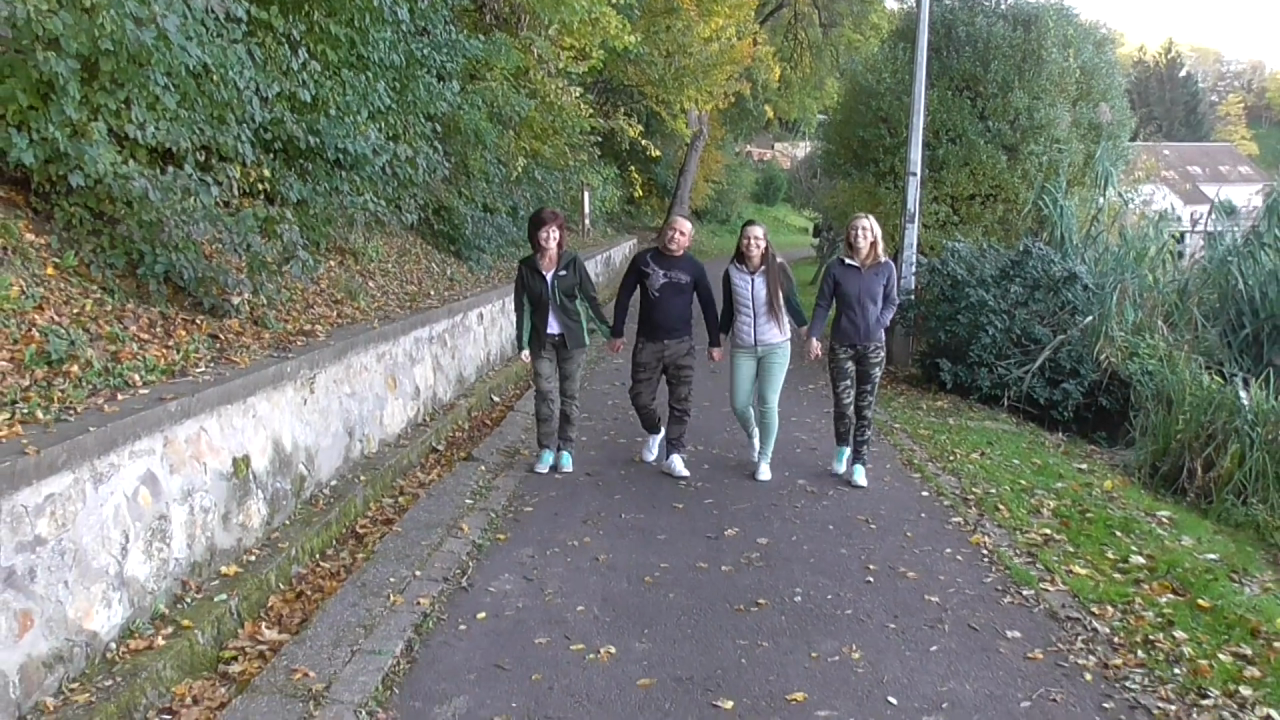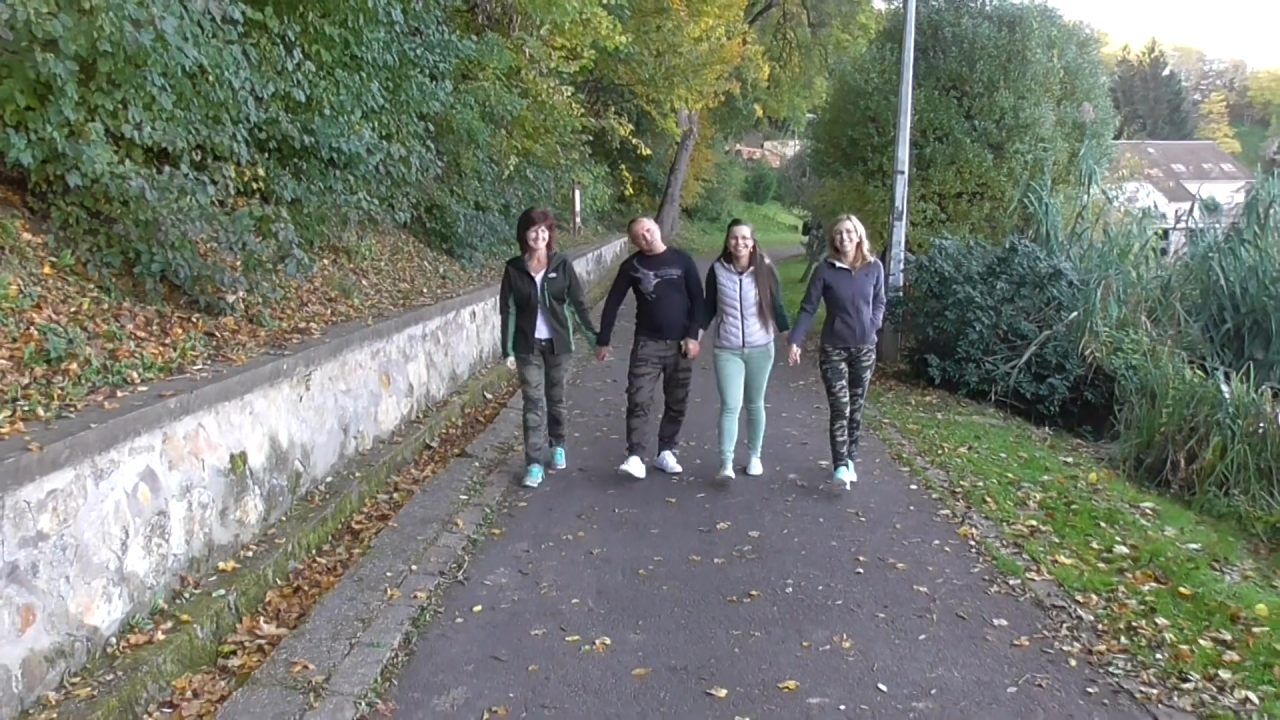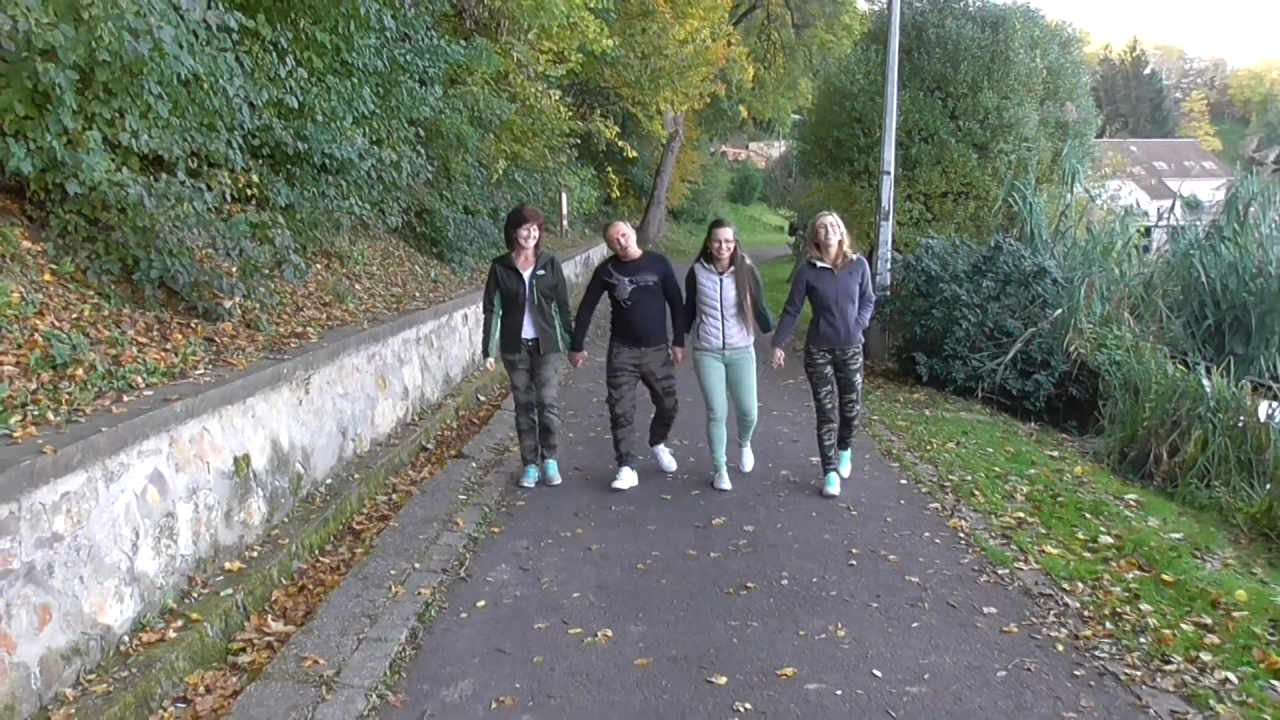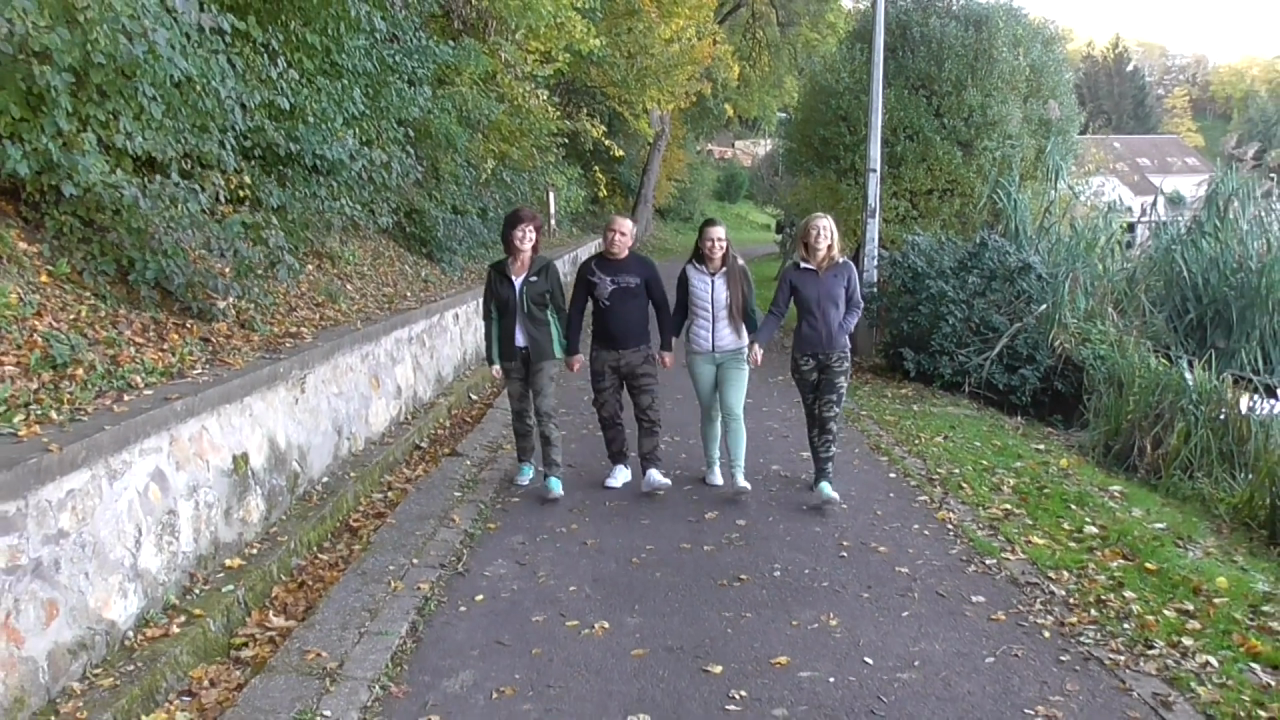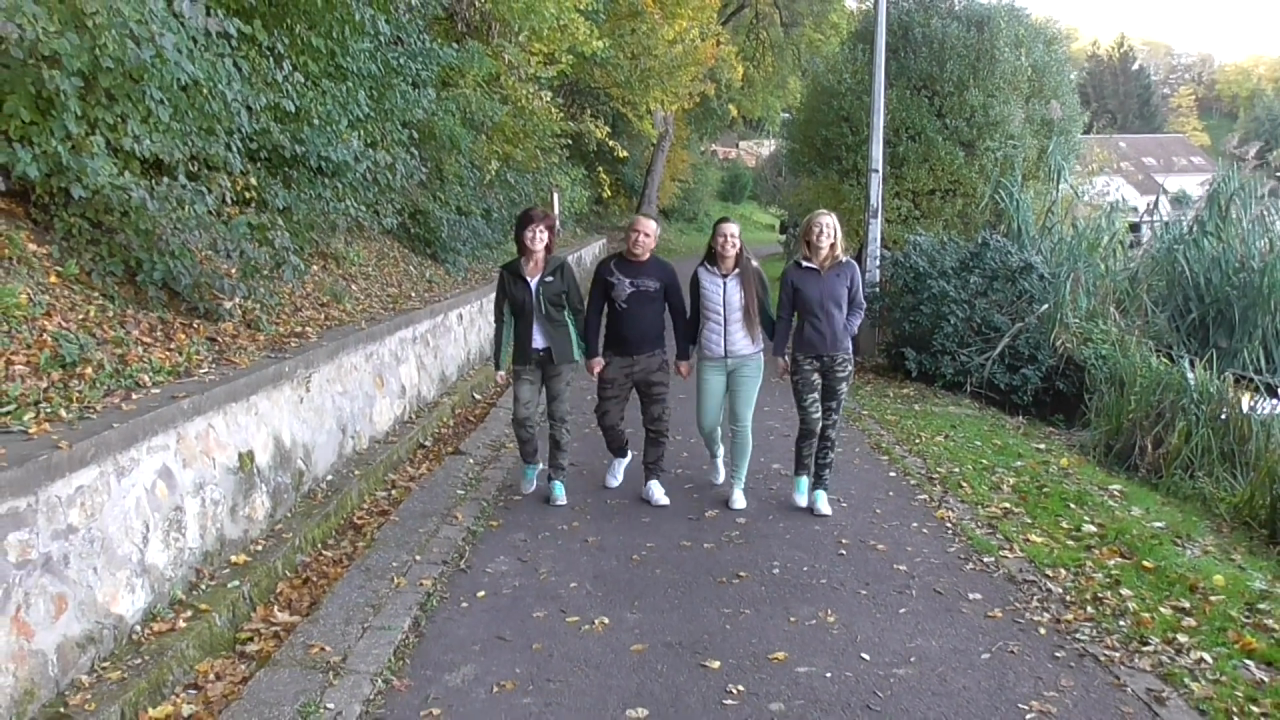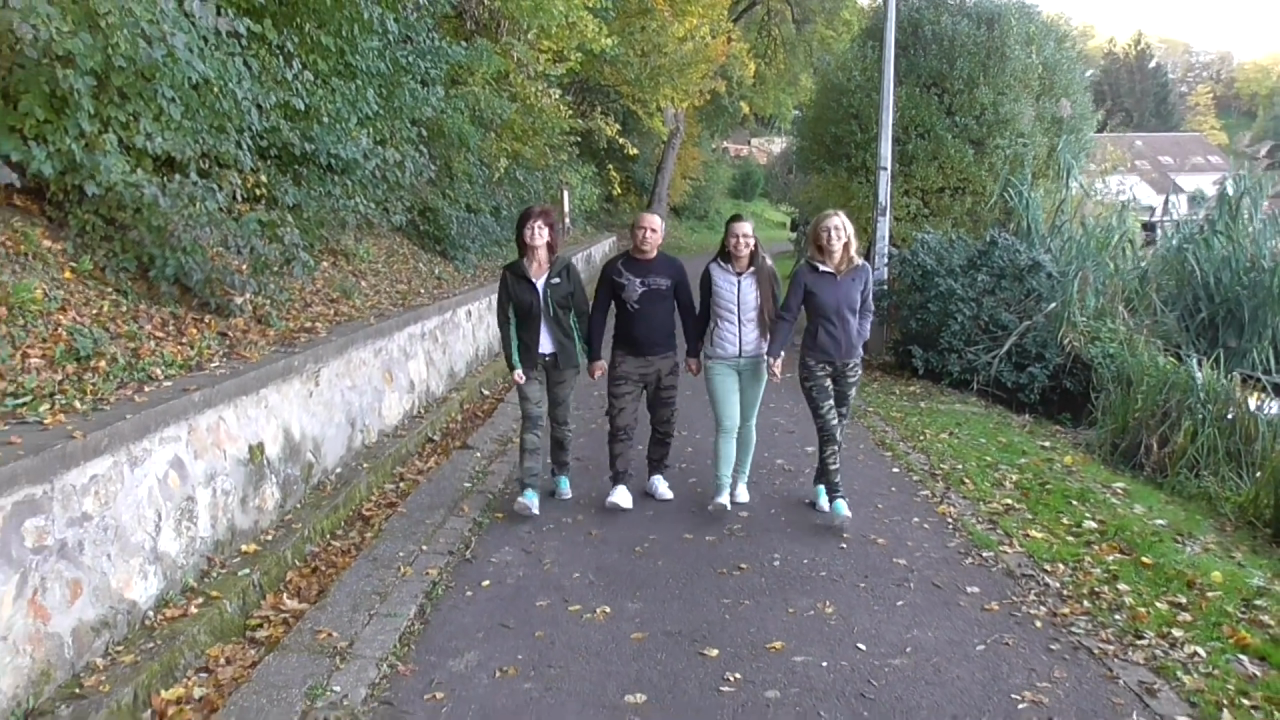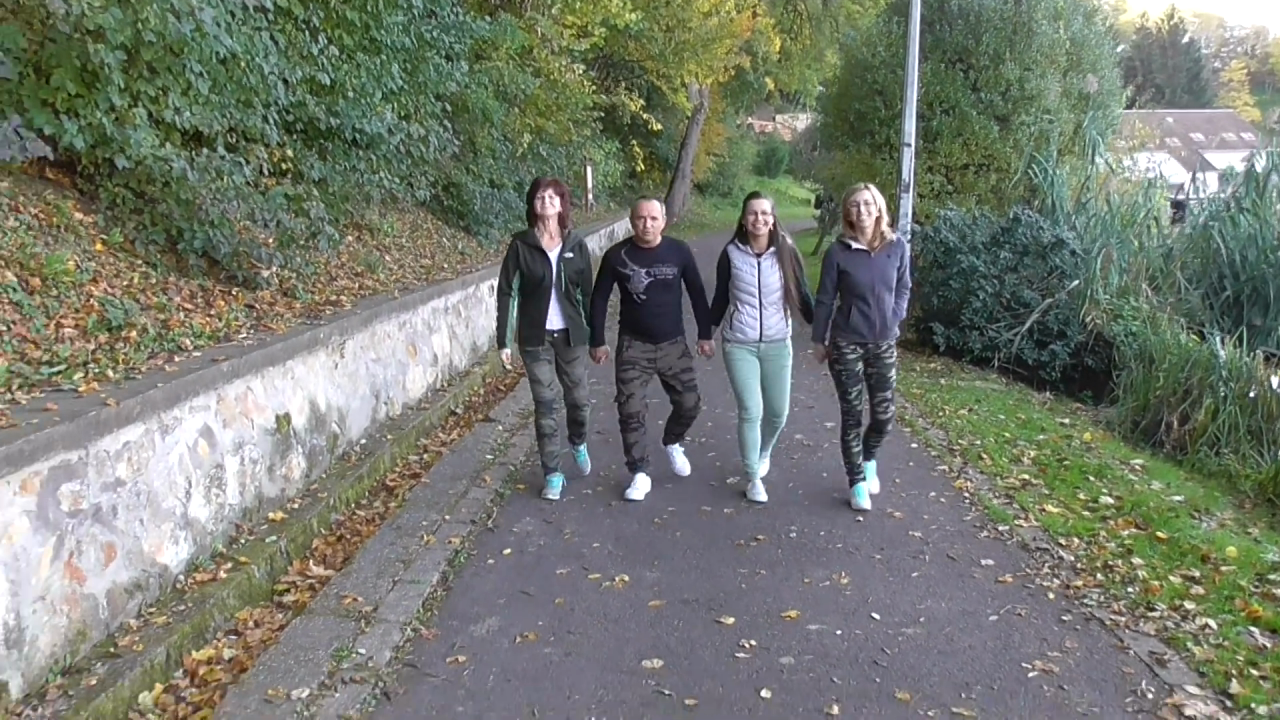
dt=0.4s
person 1, frame 1
left shoulder: (885, 267)
right shoulder: (836, 267)
left elbow: (891, 303)
right elbow: (823, 305)
left wrist: (879, 324)
right wrist: (813, 336)
left hip: (873, 346)
right hip: (841, 345)
left knee: (865, 407)
right knee: (843, 405)
left ankle: (858, 463)
right ankle: (842, 448)
person 1, frame 2
left shoulder: (874, 268)
right shoulder: (825, 271)
left elbow: (879, 302)
right elbow: (808, 308)
left wrist: (872, 326)
right wrist: (794, 341)
left hip: (865, 348)
right hip: (833, 348)
left knee: (856, 408)
right knee: (839, 408)
left ankle: (849, 458)
right ankle: (840, 468)
person 1, frame 3
left shoulder: (858, 265)
right shoulder: (807, 271)
left elbow: (868, 301)
right elbow: (791, 310)
left wrist: (858, 325)
right wrist: (779, 345)
left hip: (851, 349)
right hip: (818, 350)
left knee: (851, 411)
right knee: (826, 413)
left ankle: (844, 449)
right ankle: (831, 472)
person 1, frame 4
left shoulder: (845, 269)
right shoulder: (792, 272)
left elbow: (856, 306)
right elbow: (777, 312)
left wrist: (842, 330)
right wrist: (758, 342)
left hip: (837, 354)
right hip: (804, 353)
left knee: (829, 418)
right knee: (813, 416)
left ankle: (824, 482)
right ankle: (821, 471)
person 1, frame 5
left shoulder: (848, 269)
right shoulder: (794, 272)
left elbow: (858, 308)
right elbow: (784, 316)
left wrist: (845, 333)
right wrist: (780, 352)
left hip: (840, 357)
right hip: (805, 357)
left knee: (829, 426)
right knee: (810, 423)
left ankle: (819, 488)
right ankle: (801, 477)
person 1, frame 6
left shoulder: (861, 271)
right shoulder: (805, 274)
right elbow: (787, 315)
left wrist: (859, 338)
right wrist: (775, 352)
left hip: (850, 362)
right hip: (815, 362)
left knee: (837, 430)
right knee: (828, 430)
left ankle: (821, 484)
right ankle: (836, 498)
person 1, frame 7
left shoulder: (897, 247)
right shoulder: (838, 252)
left elbow: (904, 288)
right elbow: (825, 299)
left wrist: (895, 318)
right wrist: (820, 339)
left hip: (884, 344)
right hip: (846, 343)
left knee: (884, 416)
right knee: (852, 415)
left ankle: (867, 460)
right ankle: (857, 481)
person 2, frame 1
left shoulder: (573, 262)
right shoulder: (526, 267)
left elbow: (590, 298)
right elbow: (522, 308)
left wrist: (610, 332)
right wrist: (522, 344)
left hip: (572, 339)
right hip: (542, 341)
left knee: (569, 395)
right knee: (544, 394)
left ankle: (565, 449)
right ankle: (546, 449)
person 2, frame 2
left shoulder: (562, 265)
right shoulder: (514, 268)
left elbow: (578, 304)
right elbow: (507, 310)
left wrist: (594, 339)
right wrist: (507, 349)
left hip: (558, 343)
right hip: (528, 346)
left knee: (556, 398)
right knee: (533, 403)
left ankle: (557, 446)
right ankle: (534, 465)
person 2, frame 3
left shoulder: (549, 263)
right shoulder: (500, 267)
left elbow: (563, 305)
right elbow: (491, 310)
left wrist: (573, 343)
right wrist: (488, 349)
left hip: (546, 344)
right hip: (515, 346)
left knee: (547, 402)
right knee: (524, 406)
left ankle: (549, 459)
right ankle: (531, 463)
person 2, frame 4
left shoulder: (546, 268)
right shoulder: (497, 272)
left elbow: (560, 310)
right elbow: (491, 316)
left wrist: (570, 350)
right wrist: (492, 357)
left hip: (543, 352)
right hip: (512, 353)
left knee: (545, 412)
right knee: (520, 411)
left ankle: (553, 477)
right ankle: (525, 462)
person 2, frame 5
left shoulder: (561, 268)
right shoulder: (509, 273)
left elbow: (577, 311)
right elbow: (503, 319)
left wrist: (587, 351)
right wrist: (500, 362)
left hip: (559, 354)
right hip: (525, 357)
left knee: (558, 417)
right knee: (523, 417)
left ankle: (557, 479)
right ankle: (531, 463)
person 2, frame 6
left shoulder: (565, 269)
right shoulder: (511, 274)
left elbow: (582, 313)
right elbow: (506, 321)
left wrist: (590, 354)
right wrist: (513, 363)
left hip: (562, 358)
right hip: (530, 360)
left knee: (560, 419)
right knee: (532, 421)
left ankle: (561, 474)
right ankle: (529, 492)
person 2, frame 7
left shoulder: (576, 245)
right shoulder: (520, 245)
left elbow: (586, 292)
right elbow: (506, 293)
left wrist: (594, 336)
right wrist: (503, 340)
left hip: (571, 336)
right hip: (535, 338)
left knee: (578, 400)
right knee: (546, 405)
left ankle: (578, 445)
right ankle: (553, 474)
person 3, frame 1
left shoulder: (778, 269)
right shoulder: (732, 272)
left elbow: (792, 303)
right elbow: (727, 310)
left hip: (776, 348)
right hip: (742, 349)
left knee: (768, 405)
right knee: (739, 404)
left ankle: (764, 461)
right ankle: (753, 434)
person 3, frame 2
left shoulder: (765, 269)
right shoulder: (717, 271)
left elbow: (776, 306)
right elbow: (708, 307)
left hip: (760, 349)
right hip: (726, 350)
left knee: (755, 404)
right knee: (731, 405)
left ankle: (754, 455)
right ankle: (726, 464)
person 3, frame 3
left shoulder: (746, 270)
right shoulder: (697, 272)
left elbow: (759, 307)
right elbow: (690, 309)
left hip: (741, 351)
right hip: (706, 353)
left knee: (748, 410)
right knee: (716, 413)
left ankle: (744, 445)
right ankle: (720, 470)
person 3, frame 4
left shoulder: (739, 271)
right shoulder: (689, 273)
left elbow: (749, 310)
right elbow: (680, 310)
left hip: (734, 354)
right hip: (699, 355)
left knee: (733, 413)
right knee: (710, 412)
left ankle: (738, 475)
right ankle: (712, 465)
person 3, frame 5
left shoulder: (753, 273)
right shoulder: (701, 275)
left elbow: (767, 315)
right elbow: (694, 317)
left hip: (748, 360)
right hip: (710, 361)
left knee: (741, 425)
right knee: (707, 422)
left ankle: (737, 487)
right ankle: (717, 454)
person 3, frame 6
left shoulder: (766, 272)
right shoulder: (712, 272)
left elbow: (776, 315)
right elbow: (704, 314)
left hip: (755, 359)
right hip: (719, 360)
left knee: (746, 424)
right knee: (727, 424)
left ankle: (740, 480)
right ankle: (722, 491)
person 3, frame 7
left shoulder: (787, 252)
right shoulder: (731, 254)
left elbow: (803, 295)
right elbow: (721, 297)
left hip: (777, 344)
right hip: (739, 345)
left knee: (778, 410)
right knee: (749, 412)
left ankle: (763, 449)
right ankle: (753, 478)
person 4, frame 1
left shoulder: (694, 267)
right shoulder: (643, 260)
left elbow: (708, 305)
right elbow: (624, 296)
left wrist: (714, 342)
right wrist: (616, 333)
left hip: (681, 345)
right hip: (647, 343)
left knee: (680, 404)
right knee: (640, 398)
left ankle: (673, 456)
right ankle: (654, 431)
person 4, frame 2
left shoulder: (682, 259)
right shoulder: (631, 266)
left elbow: (697, 299)
right elbow: (613, 302)
left wrist: (693, 335)
right wrist: (603, 341)
left hip: (680, 343)
right hip: (647, 343)
left knee: (676, 403)
right knee: (639, 400)
left ankle: (665, 453)
right ankle: (635, 458)
person 4, frame 3
left shoulder: (658, 263)
right shoulder: (606, 270)
left elbow: (676, 303)
right elbow: (587, 308)
left wrist: (678, 341)
right wrist: (577, 346)
left hip: (657, 350)
right hip: (622, 351)
left knee: (668, 406)
right knee: (621, 412)
left ankle: (658, 443)
right ankle: (626, 469)
person 4, frame 4
left shoulder: (644, 267)
right shoulder: (589, 268)
left elbow: (661, 307)
right elbow: (576, 311)
left wrist: (666, 346)
right wrist: (572, 350)
left hip: (639, 353)
right hip: (602, 354)
left knee: (648, 413)
right knee: (608, 414)
left ankle: (650, 472)
right ankle: (620, 465)
person 4, frame 5
left shoulder: (664, 271)
right shoulder: (607, 267)
left elbow: (678, 314)
right elbow: (593, 312)
left wrist: (683, 355)
right wrist: (592, 353)
left hip: (653, 359)
right hip: (615, 358)
left knee: (656, 423)
right knee: (607, 417)
left ankle: (652, 482)
right ankle: (621, 454)
person 4, frame 6
left shoulder: (673, 267)
right shoulder: (614, 268)
left elbow: (687, 311)
right elbow: (599, 313)
left wrist: (692, 352)
right wrist: (595, 356)
left hip: (665, 359)
right hip: (626, 358)
left knee: (664, 423)
right knee: (621, 423)
left ankle: (656, 476)
right ankle: (620, 486)
person 4, frame 7
left shoulder: (679, 251)
right shoulder: (616, 256)
left elbow: (697, 293)
right elbow: (599, 298)
left wrist: (705, 334)
right wrist: (597, 340)
left hip: (674, 345)
right hip: (633, 346)
left knee: (689, 405)
right knee: (631, 411)
left ankle: (672, 442)
right ankle: (640, 474)
